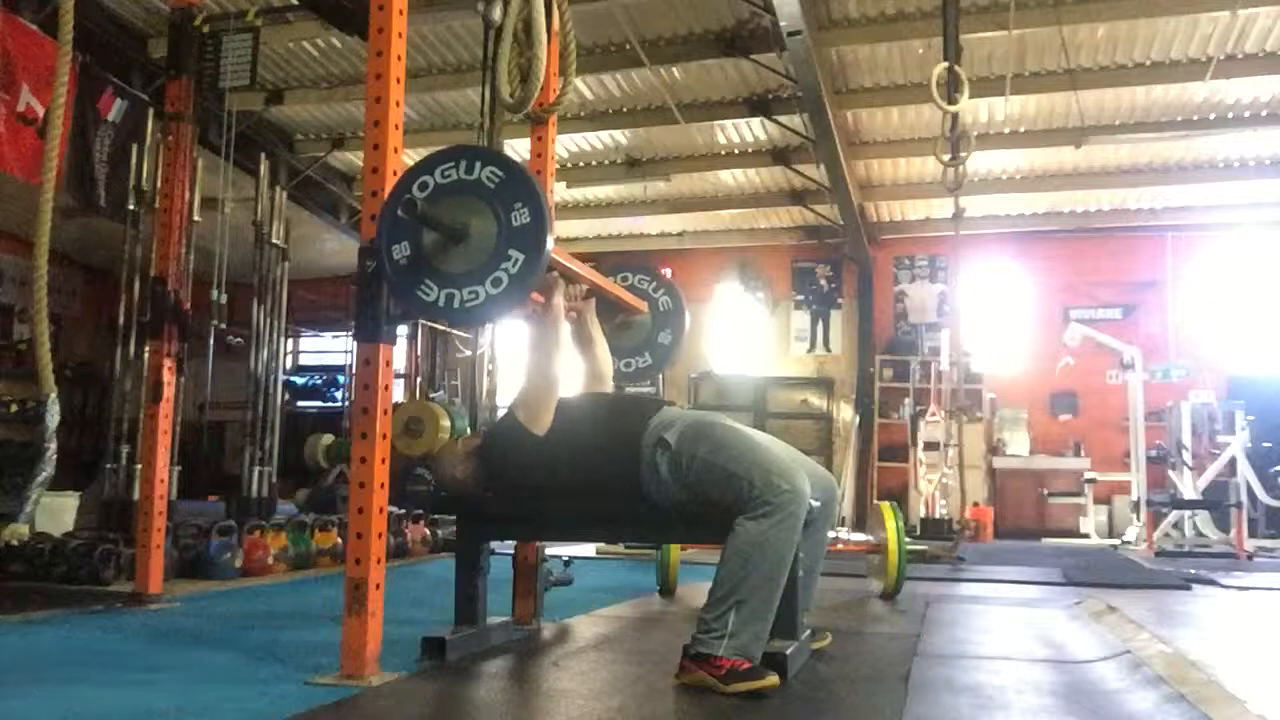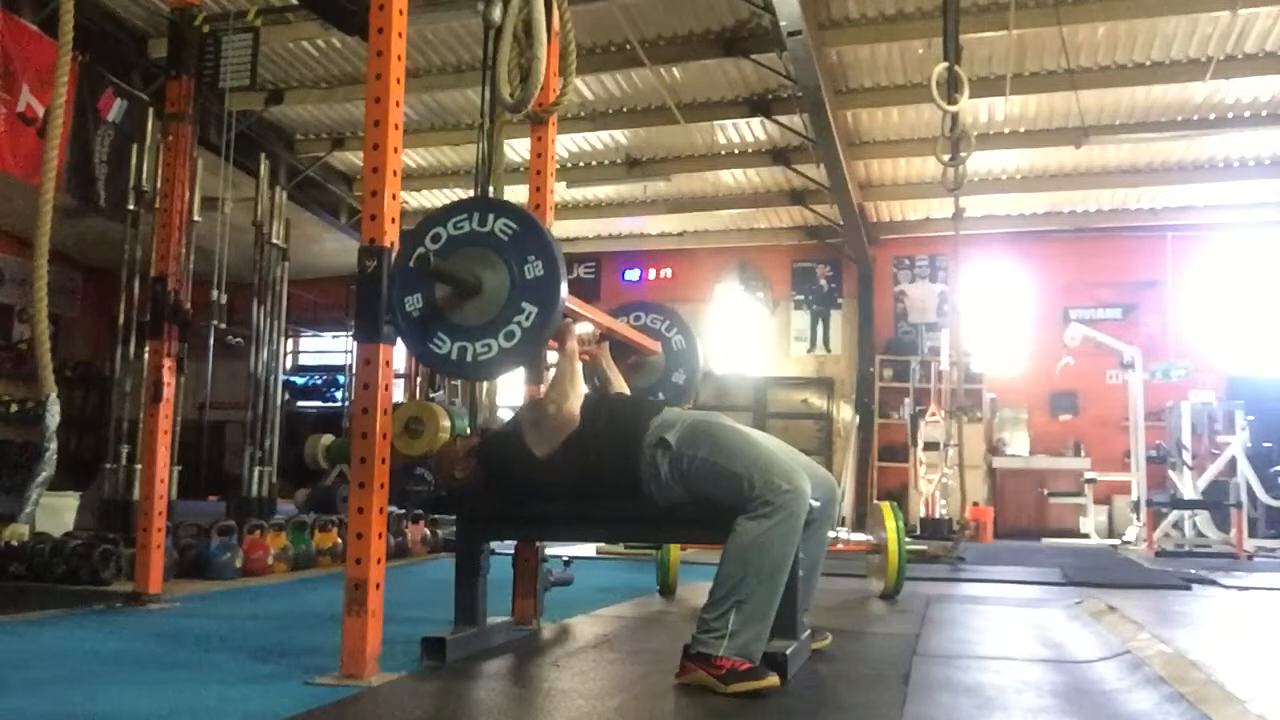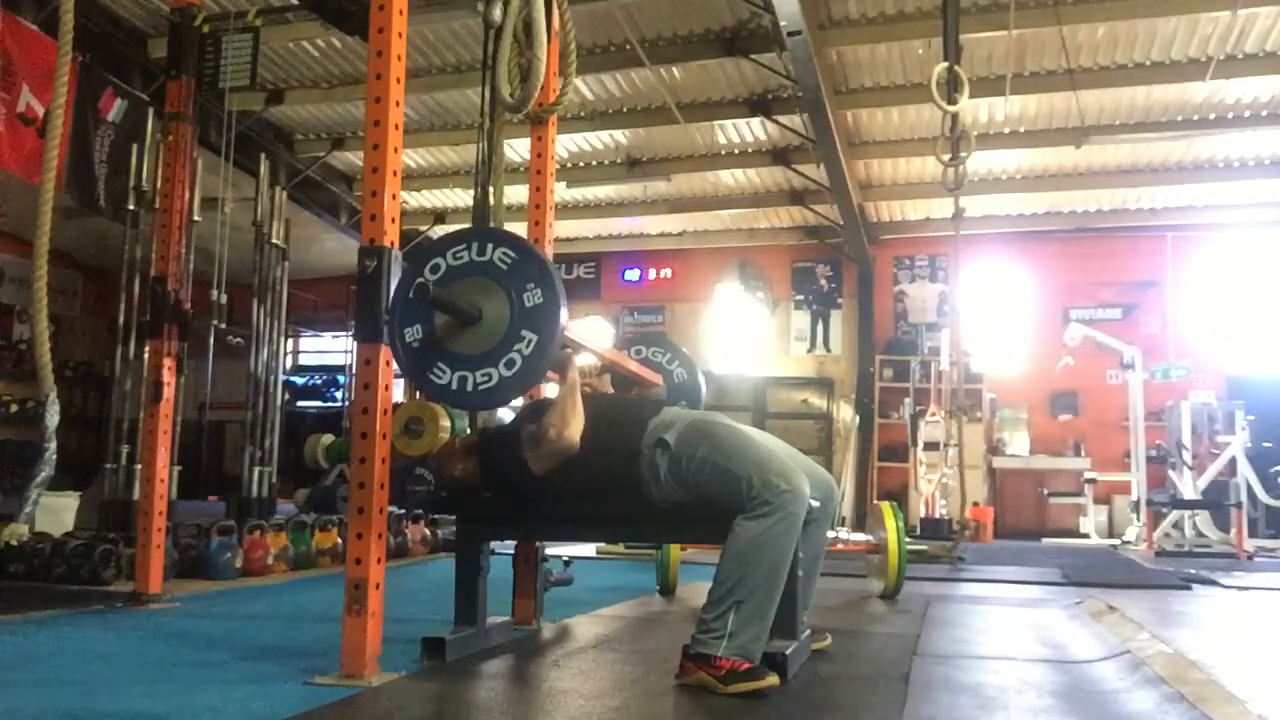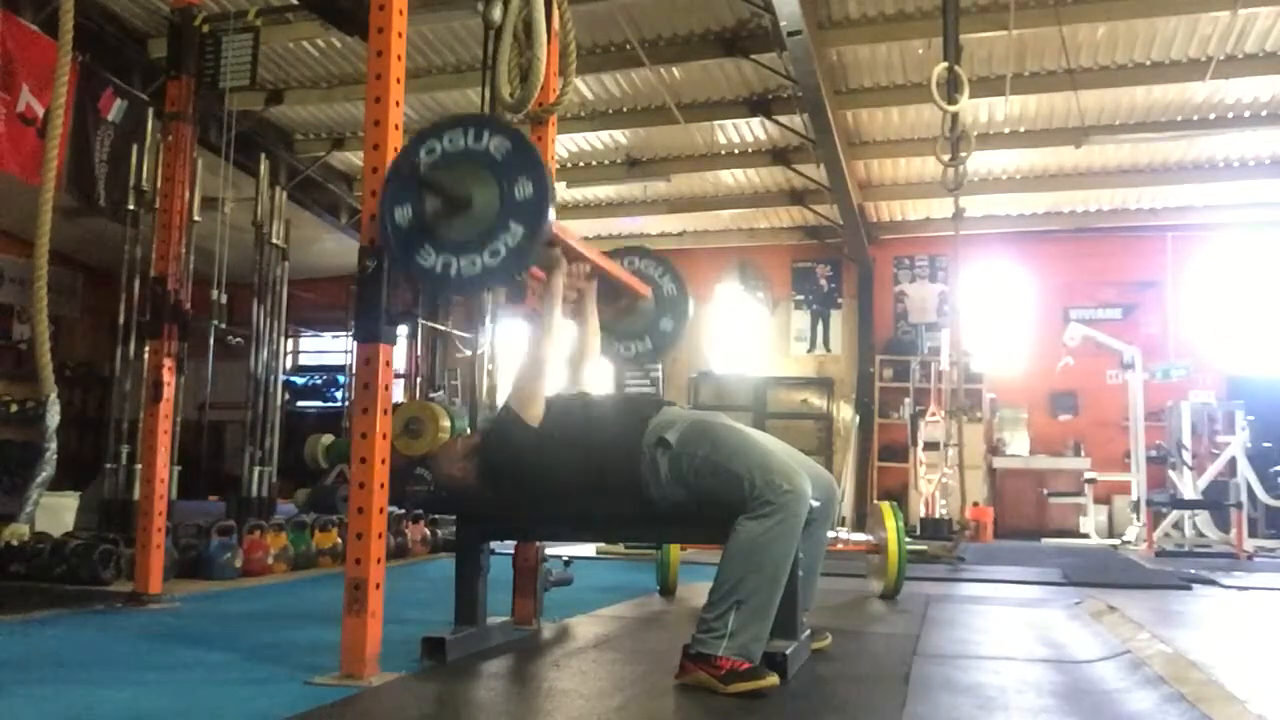
dt=1s
person 1, frame 1
left shoulder: (512, 445)
right shoulder: (504, 452)
left elbow: (601, 383)
right elbow: (544, 379)
left wrist: (587, 318)
right wrist: (553, 305)
left knee: (818, 490)
right knee: (782, 491)
left ankle: (780, 622)
right ankle: (715, 653)
person 1, frame 2
left shoulder: (509, 443)
right shoulder: (501, 454)
left elbow: (619, 411)
right elbow: (564, 413)
left wrist: (601, 359)
right wrist: (567, 347)
left knee: (818, 491)
right knee: (782, 491)
left ankle: (780, 621)
right ankle: (717, 653)
person 1, frame 3
left shoulder: (515, 442)
right shoulder: (502, 452)
right elbow: (564, 438)
left wrist: (602, 389)
right wrist: (569, 376)
left knee: (818, 491)
right knee: (782, 492)
right ankle: (715, 653)
person 1, frame 4
left shoulder: (523, 443)
right shoulder: (504, 452)
left elbow: (580, 371)
right elbow: (537, 359)
left wrist: (588, 299)
right wrist: (554, 279)
left knee: (817, 490)
right knee: (784, 490)
left ankle: (781, 621)
right ankle: (717, 653)
